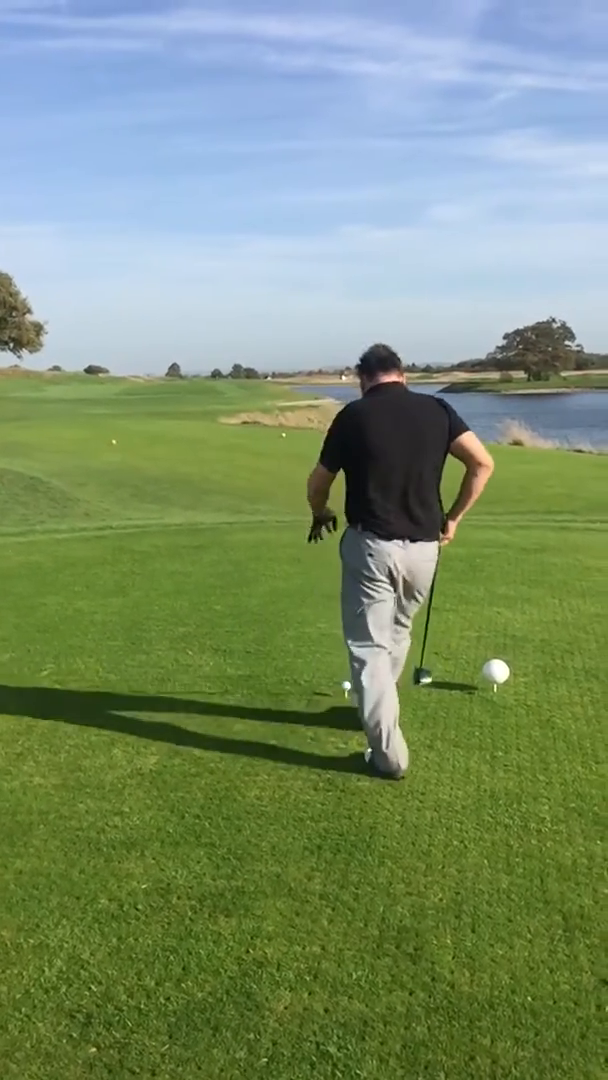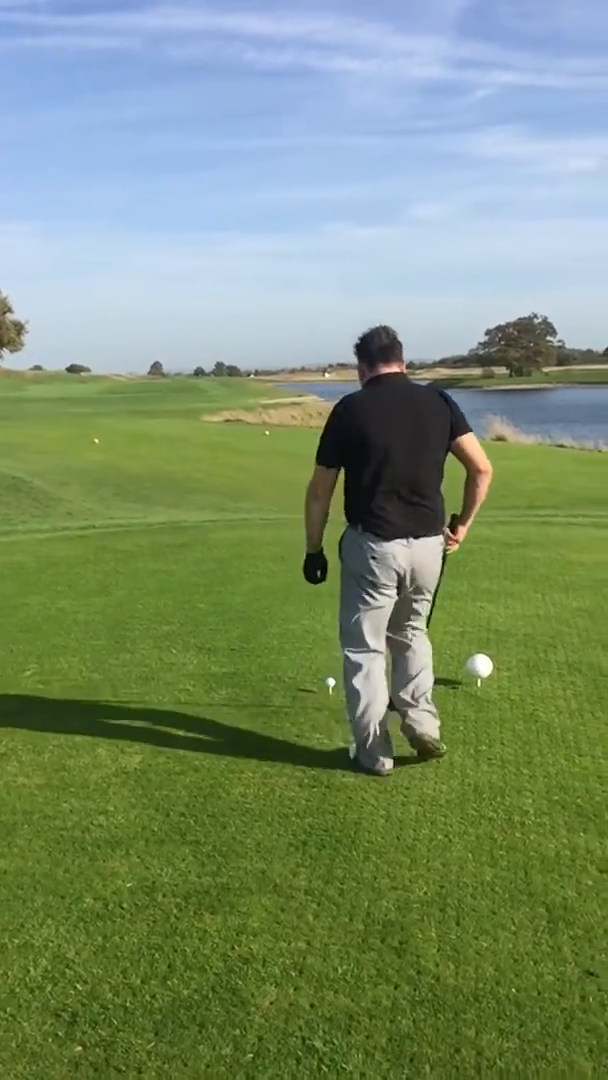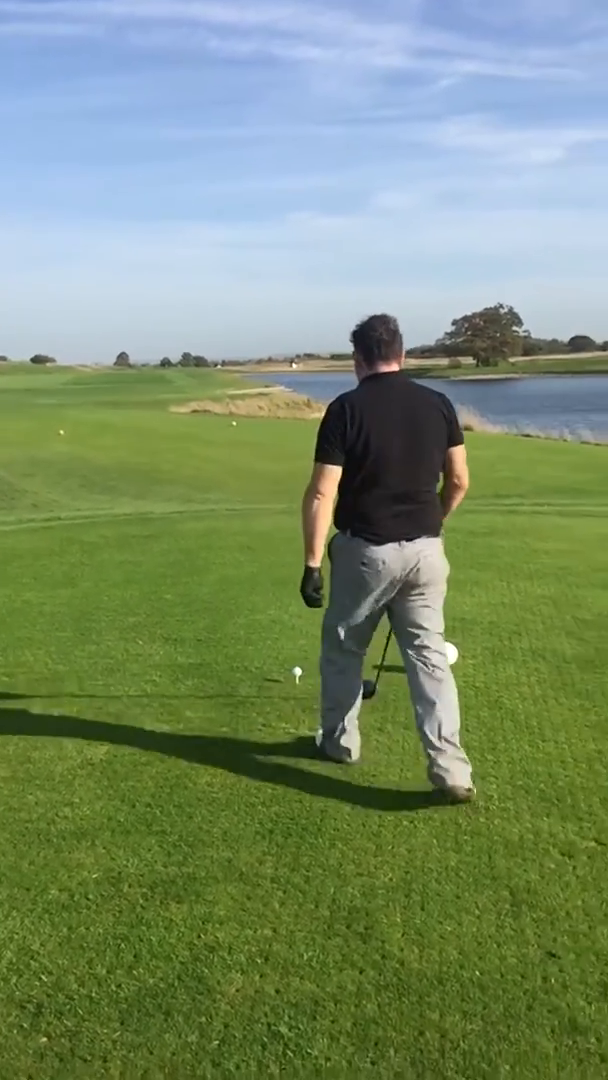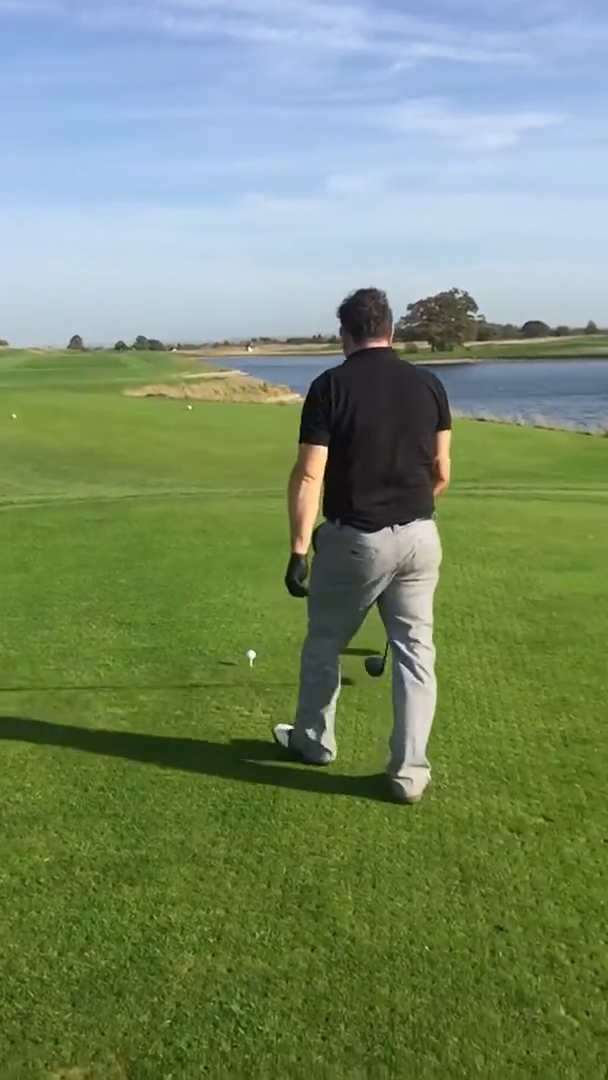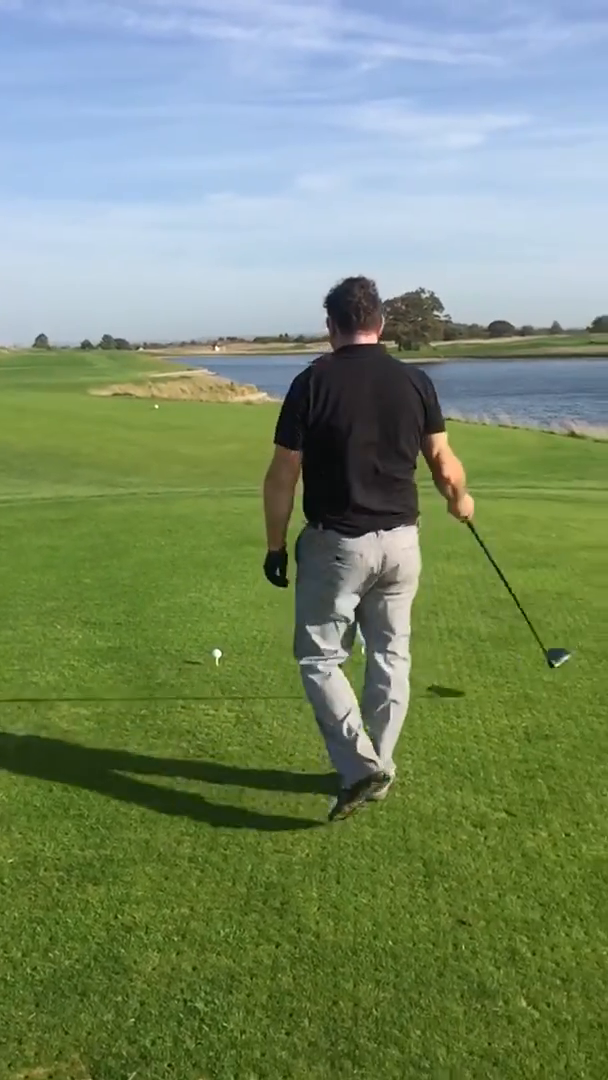
dt=0.2s
person 1, frame 1
left shoulder: (352, 415)
right shoulder: (437, 410)
left elbow: (317, 485)
right elbow: (482, 463)
left wrist: (320, 515)
right wrist: (454, 517)
left hip: (370, 546)
right hip: (422, 547)
left knee: (368, 649)
right knee: (397, 633)
left ankle: (388, 752)
right ankle: (379, 714)
person 1, frame 2
left shoulder: (349, 410)
right shoulder: (439, 403)
left elbow: (320, 489)
right elbow: (481, 468)
left wrist: (313, 548)
right wrist: (463, 524)
left hip: (372, 545)
right hip: (426, 544)
left knee: (364, 651)
right knee: (411, 633)
left ankle: (374, 750)
right ankle: (421, 720)
person 1, frame 3
left shoulder: (347, 408)
right shoulder: (437, 404)
left elbow: (322, 493)
right elbow: (458, 481)
left wrist: (313, 564)
left hip: (364, 550)
right hip: (425, 549)
left knee: (343, 651)
right knee: (429, 656)
left ankle: (339, 740)
right ankle: (448, 764)
person 1, frame 4
left shoulder: (330, 386)
right shoulder: (428, 384)
left elbow: (309, 476)
right elbow: (441, 471)
left wrist: (298, 550)
left hip: (353, 539)
right hip: (419, 536)
left knee: (324, 641)
right knee: (415, 653)
left ankle: (313, 739)
right ankle: (409, 771)
person 1, frame 5
left shoulder: (313, 382)
right shoulder: (416, 382)
left elbow: (281, 477)
right elbow: (445, 467)
left wrist: (276, 547)
right wrist: (461, 502)
left hip: (336, 542)
right hip: (400, 542)
left knee: (319, 658)
right knee: (390, 658)
left ankle: (359, 762)
right ankle: (377, 763)
